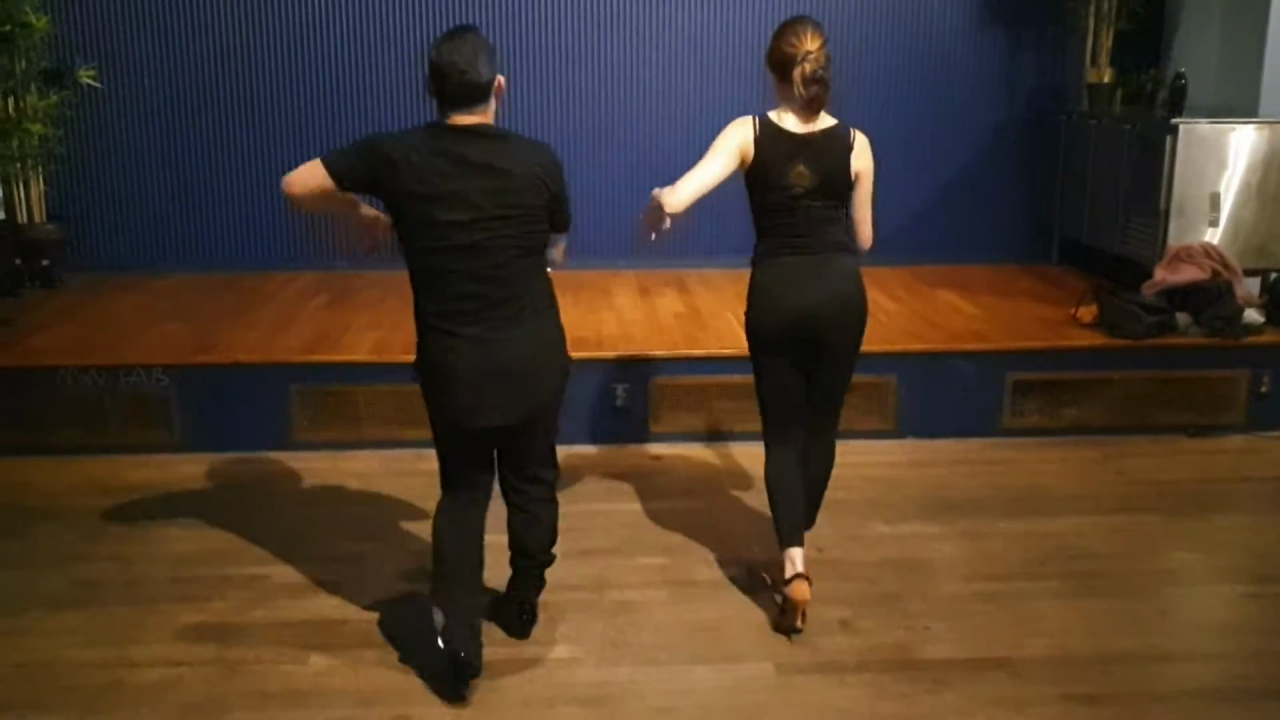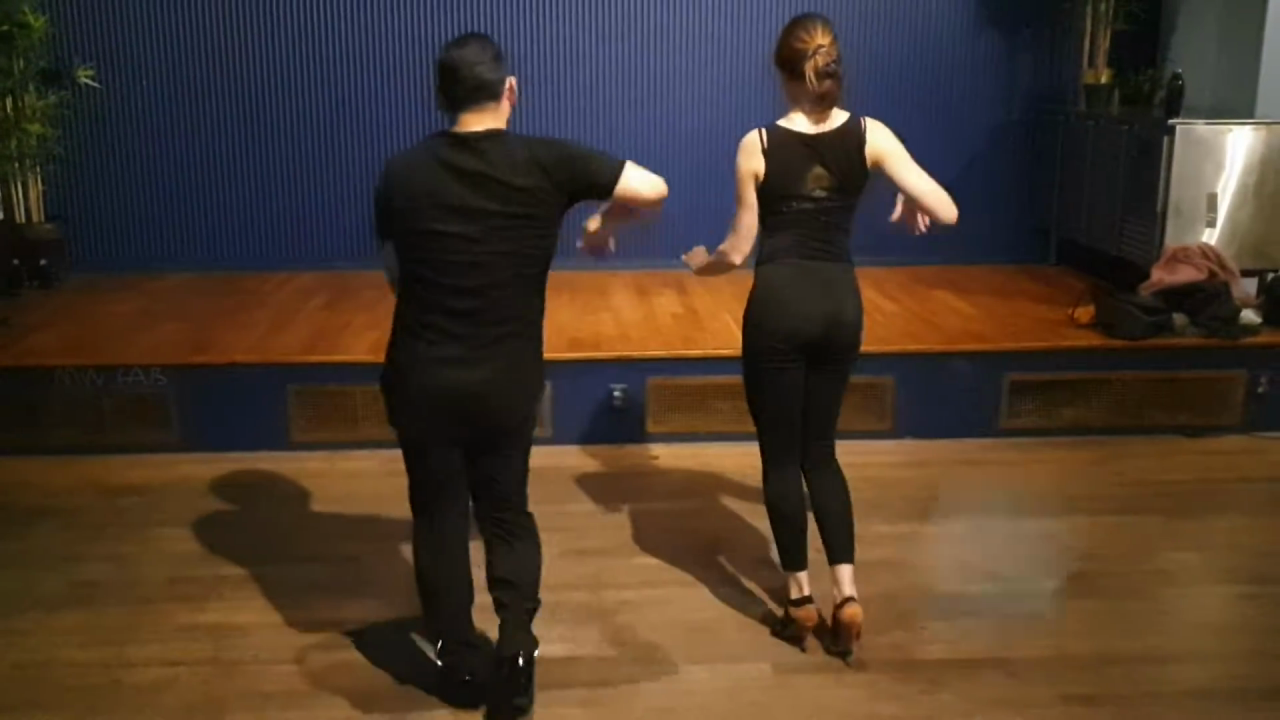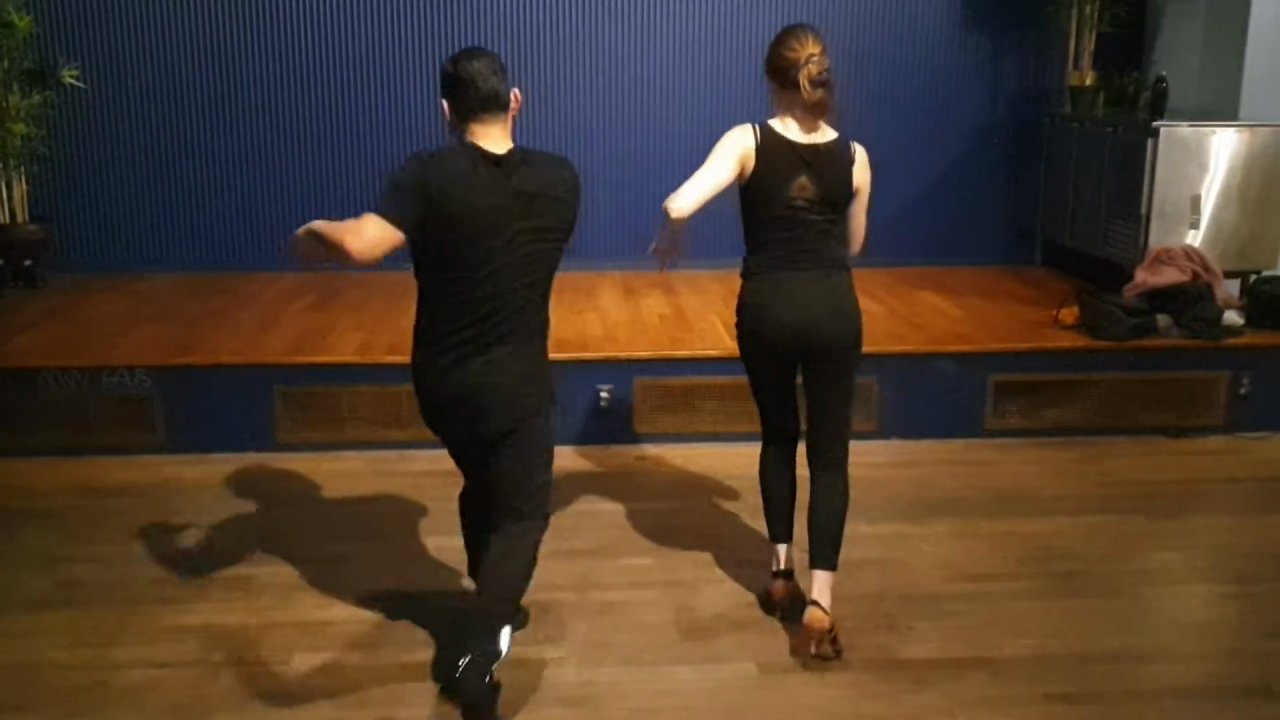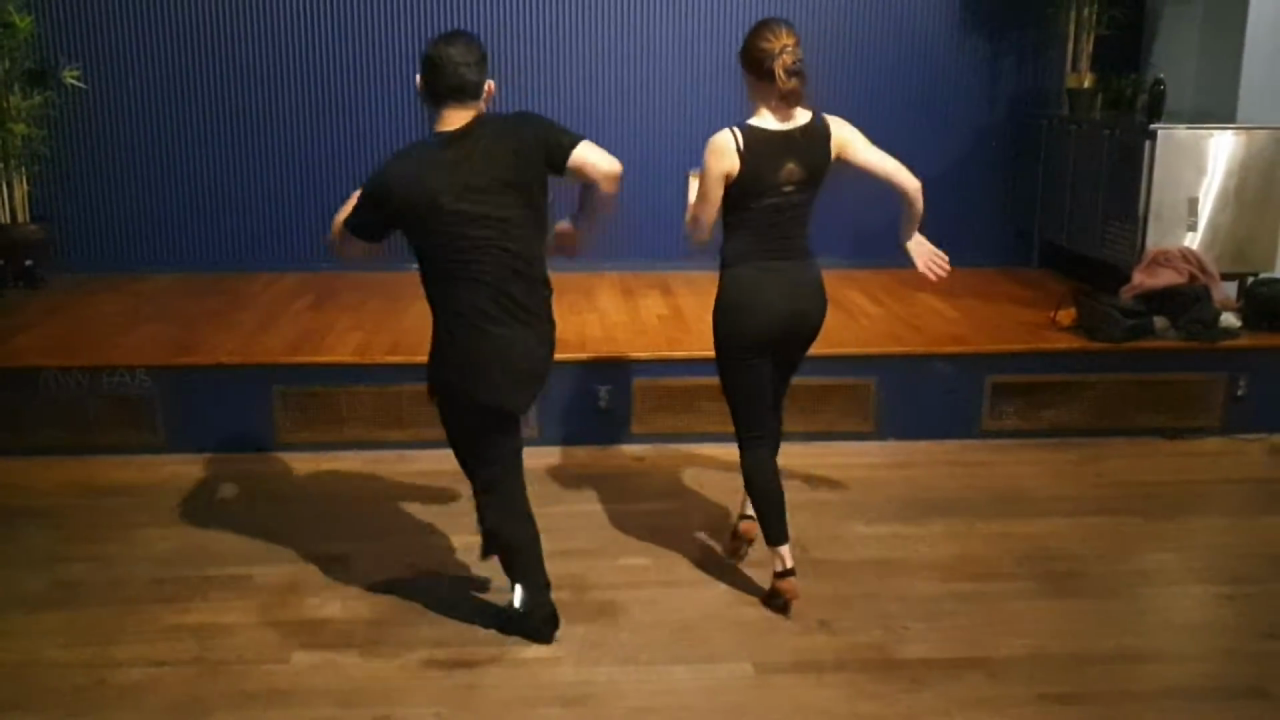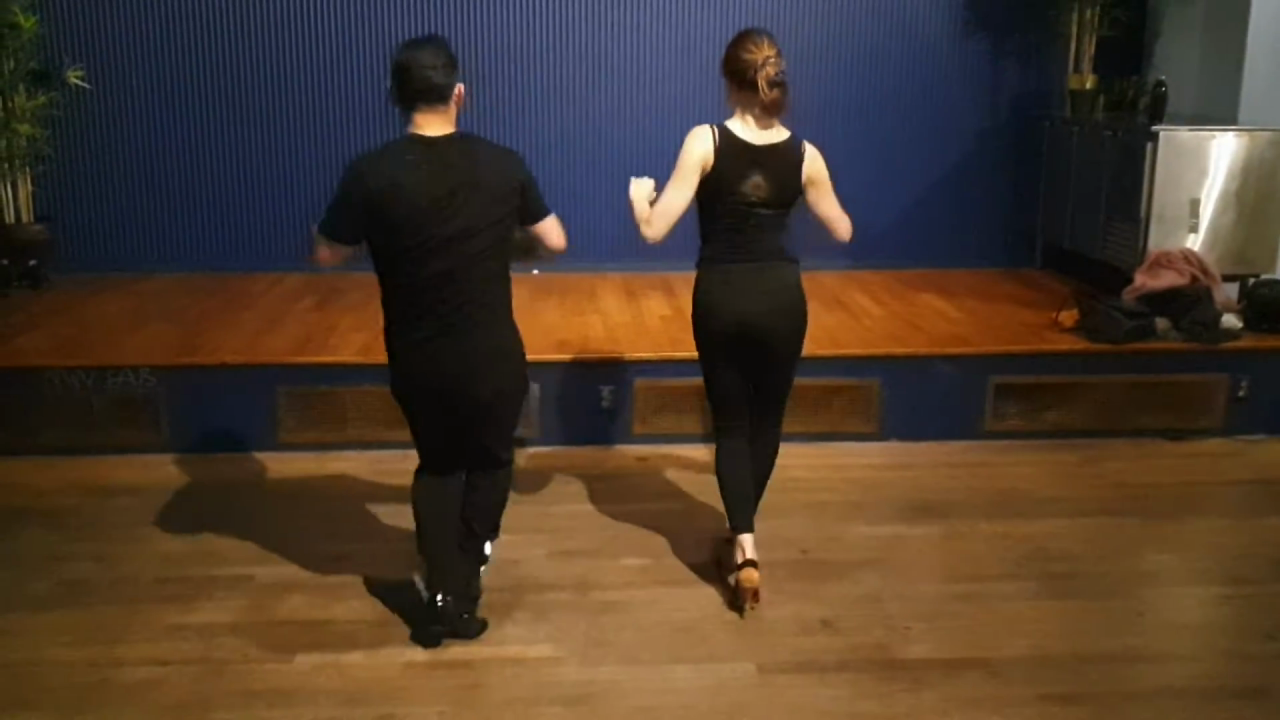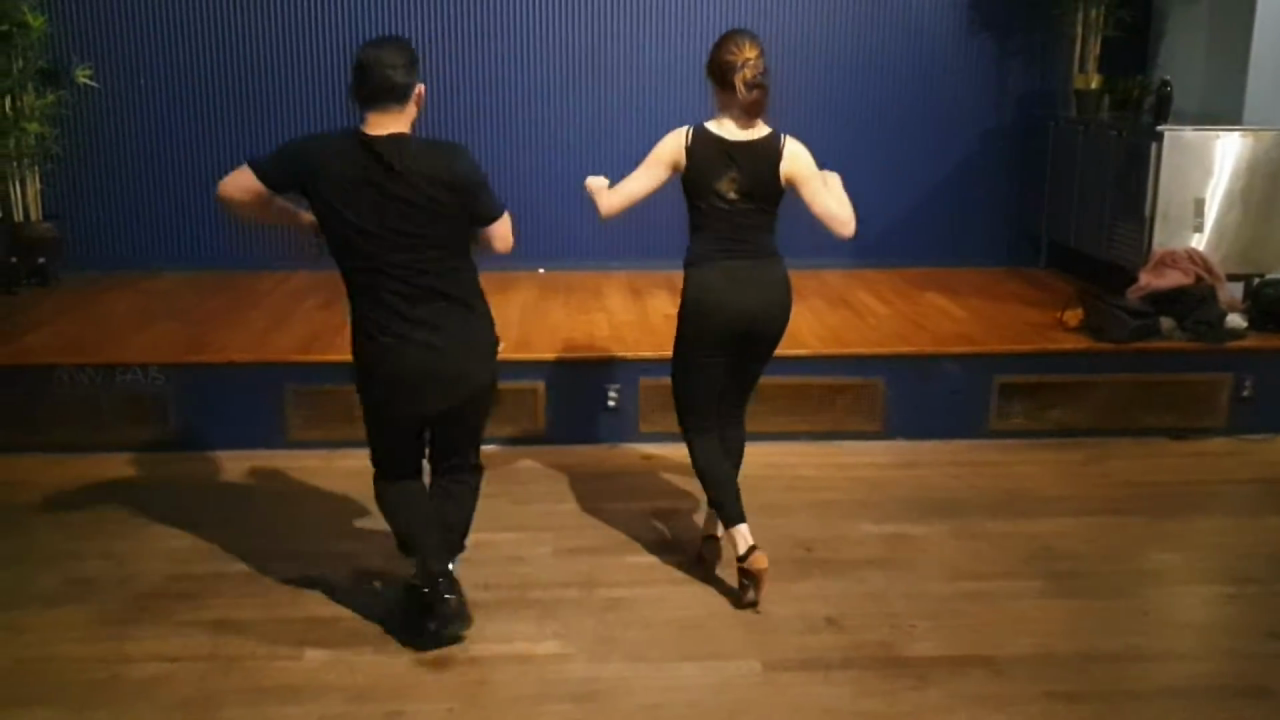
dt=0.4s
person 1, frame 1
left shoulder: (394, 155)
right shoulder: (536, 161)
left elbow: (296, 186)
left wrist: (364, 216)
left hip: (454, 365)
right hip: (534, 357)
left knee: (461, 492)
right knee: (531, 480)
left ankle: (461, 643)
right ankle: (523, 603)
person 1, frame 2
left shoulder: (404, 173)
right shoulder: (550, 160)
right elbow: (649, 192)
right wrist: (606, 226)
left hip: (424, 379)
right hip: (508, 380)
left knee: (437, 521)
right knee: (507, 514)
left ankle: (456, 661)
right ankle: (514, 660)
person 1, frame 3
left shoulder: (430, 176)
right shoulder: (561, 177)
left elbow: (366, 247)
left wrist: (319, 232)
left hip: (443, 379)
right hip: (518, 378)
left knee: (482, 490)
right knee: (522, 518)
left ankle: (493, 618)
right ankle: (474, 659)
person 1, frame 4
left shoulder: (402, 176)
right shoulder: (527, 134)
left elbow: (343, 238)
right elbow: (608, 171)
right wrist: (580, 225)
left hip: (468, 356)
right hip: (534, 342)
left knee: (493, 477)
right knee: (496, 453)
left ankle: (532, 607)
right ankle: (501, 543)
person 1, frame 5
left shoulder: (370, 172)
right shoulder: (501, 164)
left elbow: (327, 257)
right elbow: (554, 242)
left hip: (417, 361)
right hip: (493, 358)
left knee: (439, 469)
right knee: (492, 463)
left ankle: (446, 599)
right ankle: (470, 567)
person 1, frame 6
left shoulder: (318, 157)
right shoulder: (449, 162)
left elbow: (231, 192)
right elbow: (502, 243)
left wrist: (294, 216)
left hip: (387, 362)
right hip: (466, 354)
left knee: (396, 474)
right knee: (457, 469)
left ankle: (440, 591)
right ankle: (435, 587)
person 2, frame 1
left shoulder: (746, 134)
right shoulder: (853, 144)
left elbow: (672, 201)
right elbow: (862, 240)
left wrist: (653, 204)
left hip: (774, 296)
right hip: (839, 293)
left knee: (780, 432)
right knee: (820, 426)
left ankle: (793, 574)
right ankle: (798, 550)
person 2, frame 2
left shoulder: (759, 146)
right shoulder: (871, 137)
left elbow: (738, 252)
right elbow: (947, 210)
left wrist: (702, 259)
right wrist: (909, 204)
left hip: (778, 304)
right hip: (840, 304)
left knee: (784, 457)
right knee: (820, 446)
left ankle: (800, 601)
right ankle: (846, 592)
person 2, frame 3
left shoulder: (745, 142)
right shoulder: (853, 158)
left elbow: (678, 205)
right elbow: (852, 246)
left wrist: (665, 237)
left hip: (765, 310)
right hip: (834, 312)
left knee: (778, 438)
right knee: (829, 457)
left ankle: (781, 569)
right ankle: (819, 603)
person 2, frame 4
left shoulder: (728, 144)
right shoulder: (831, 132)
left elbow: (699, 233)
right elbow: (911, 186)
left wrist: (696, 190)
right wrist: (913, 237)
left hip: (747, 298)
right hip: (806, 293)
left knee: (753, 431)
right knee: (766, 414)
left ankle: (784, 572)
right ankle: (750, 520)
person 2, frame 5
left shoulder: (703, 144)
right shoulder: (803, 154)
left elbow: (654, 230)
right elbow: (842, 231)
left wrist: (640, 194)
left hip: (721, 299)
right hip: (781, 297)
left knee: (729, 423)
right knee: (765, 423)
left ankle: (744, 556)
right ankle: (742, 533)
person 2, frame 6
left shoulder: (683, 143)
right shoulder: (787, 152)
left elbow: (610, 206)
right elbow: (844, 227)
left wrist: (594, 184)
right wrist: (833, 183)
left hip: (709, 297)
right hip: (769, 295)
left knee: (699, 422)
right knee: (729, 413)
left ankle: (744, 543)
right ankle: (715, 529)
